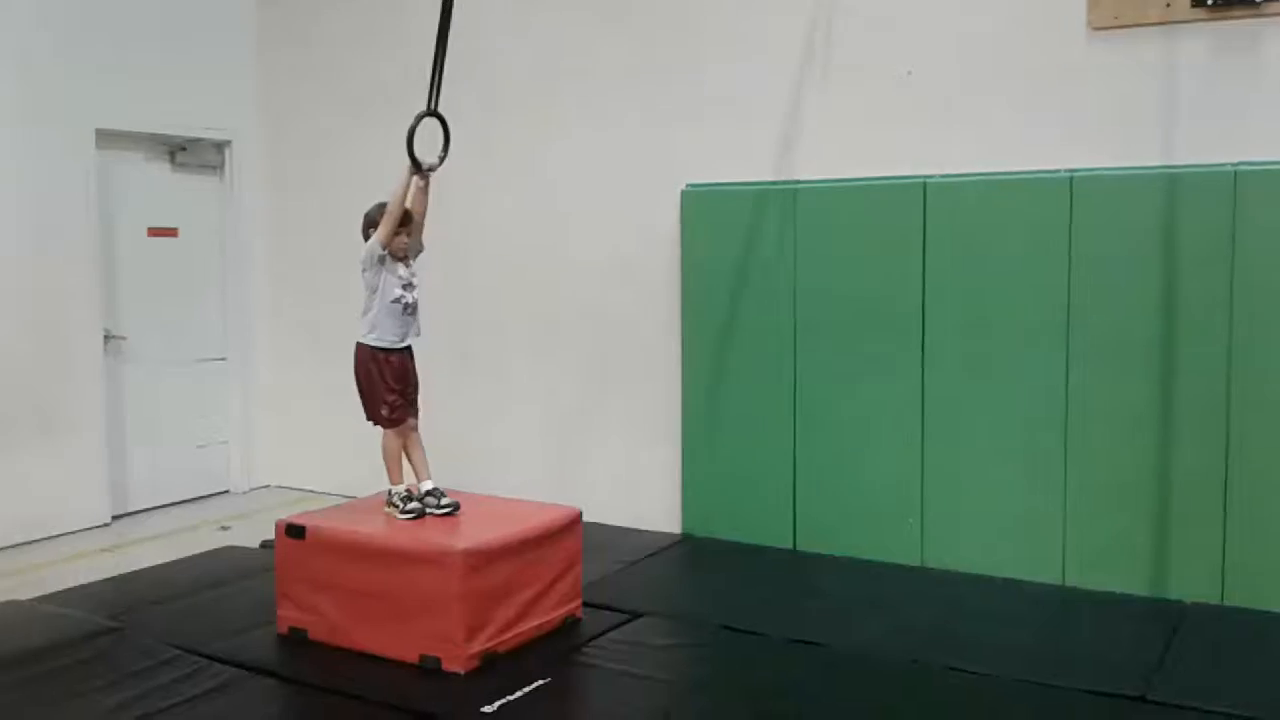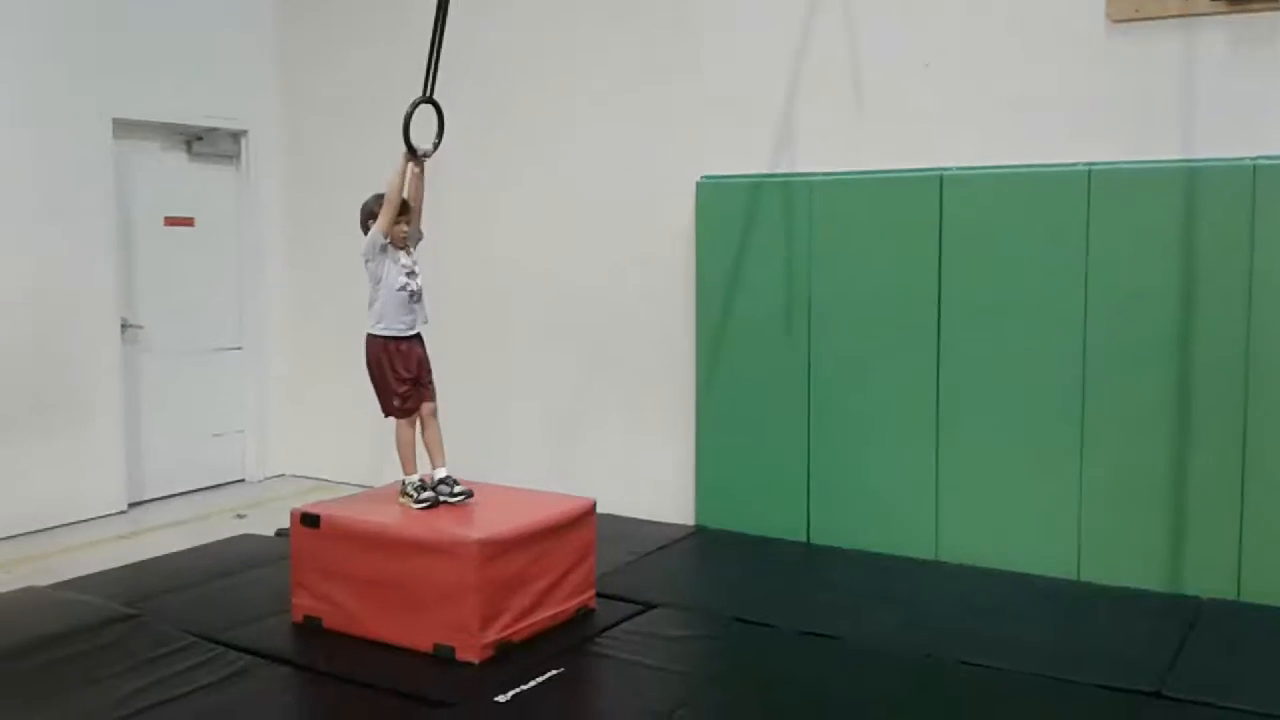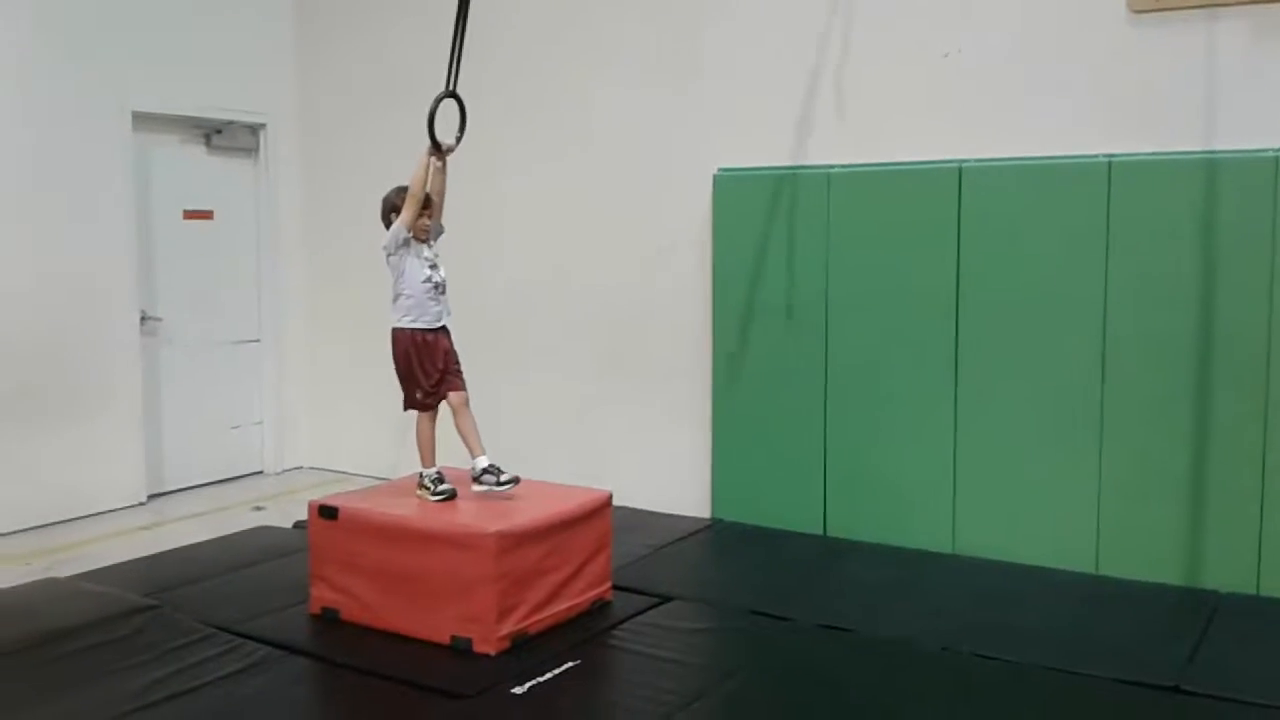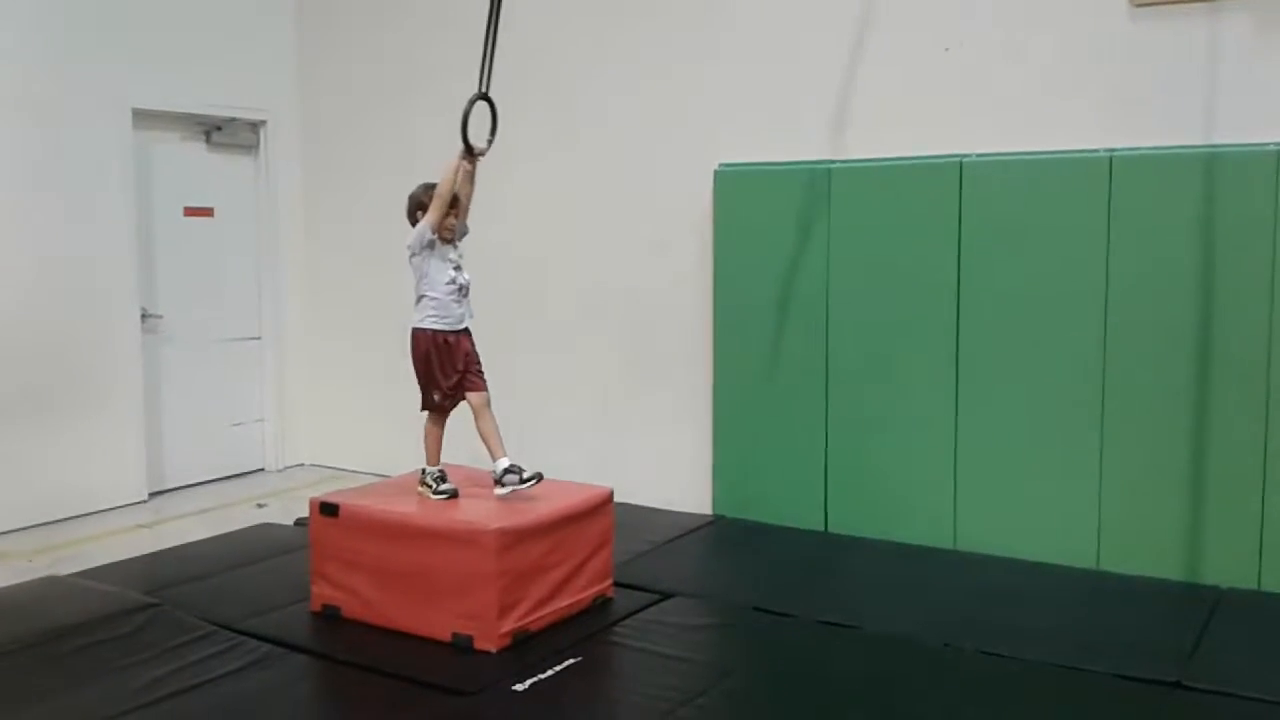
dt=0.3s
person 1, frame 1
left shoulder: (407, 260)
right shoulder: (373, 261)
left elbow: (418, 218)
right elbow: (391, 215)
left wrist: (423, 181)
right wrist: (407, 175)
left hip: (402, 352)
right hip: (375, 353)
left knee: (410, 425)
right knee: (394, 425)
left ankle: (427, 490)
right ankle: (397, 494)
person 1, frame 2
left shoulder: (408, 248)
right shoulder: (375, 251)
left elbow: (415, 205)
right elbow: (390, 204)
left wrist: (418, 168)
right wrist: (403, 162)
left hip: (413, 341)
right hip: (385, 343)
left knee: (428, 410)
right knee: (406, 414)
left ankle: (441, 478)
right ankle: (411, 483)
person 1, frame 3
left shoulder: (428, 242)
right shoulder: (396, 245)
left elbow: (436, 198)
right elbow: (413, 197)
left wrist: (441, 162)
right wrist: (427, 156)
left hip: (439, 333)
right hip: (411, 335)
left knee: (460, 400)
right knee: (427, 407)
left ankle: (482, 468)
right ankle: (429, 476)
person 1, frame 4
left shoulder: (453, 242)
right shoulder: (420, 244)
left elbow: (463, 200)
right elbow: (440, 199)
left wrist: (470, 164)
right wrist: (458, 159)
left hip: (460, 335)
right hip: (431, 336)
left knee: (481, 401)
right knee: (439, 409)
left ankle: (504, 470)
right ankle: (431, 474)
